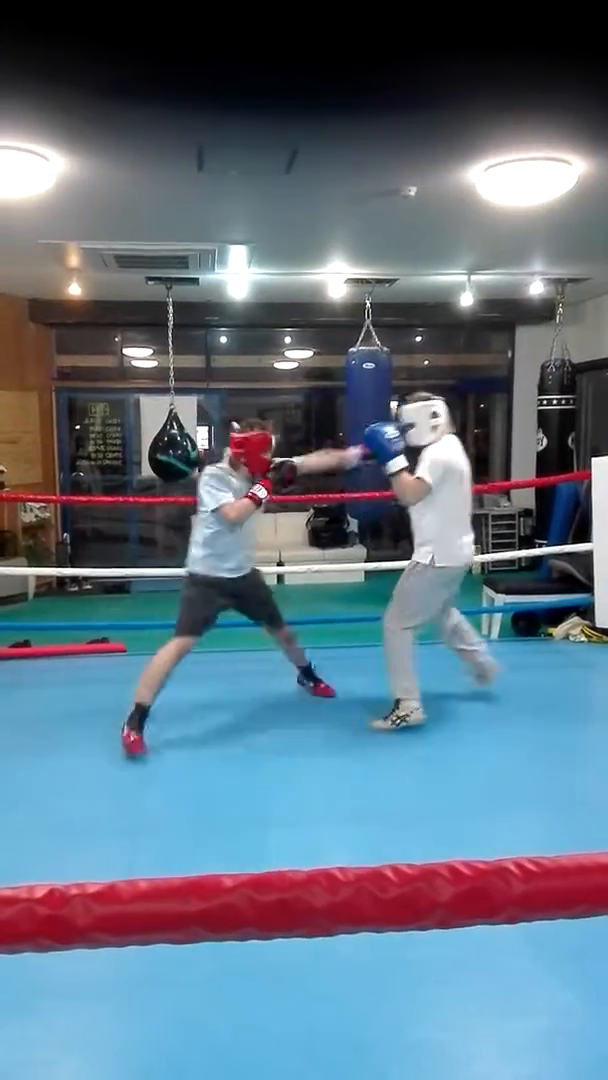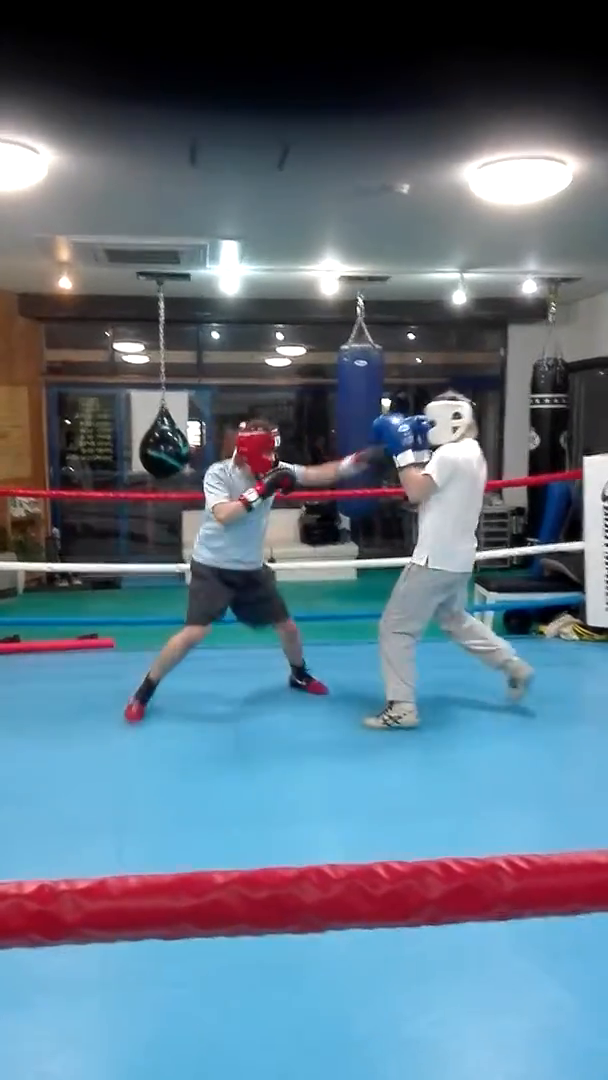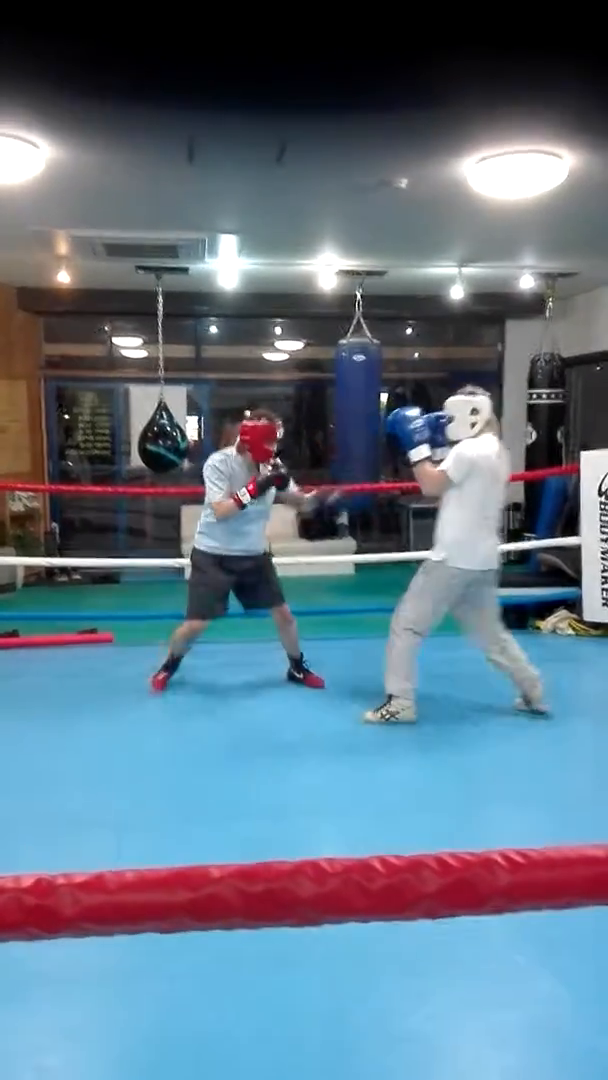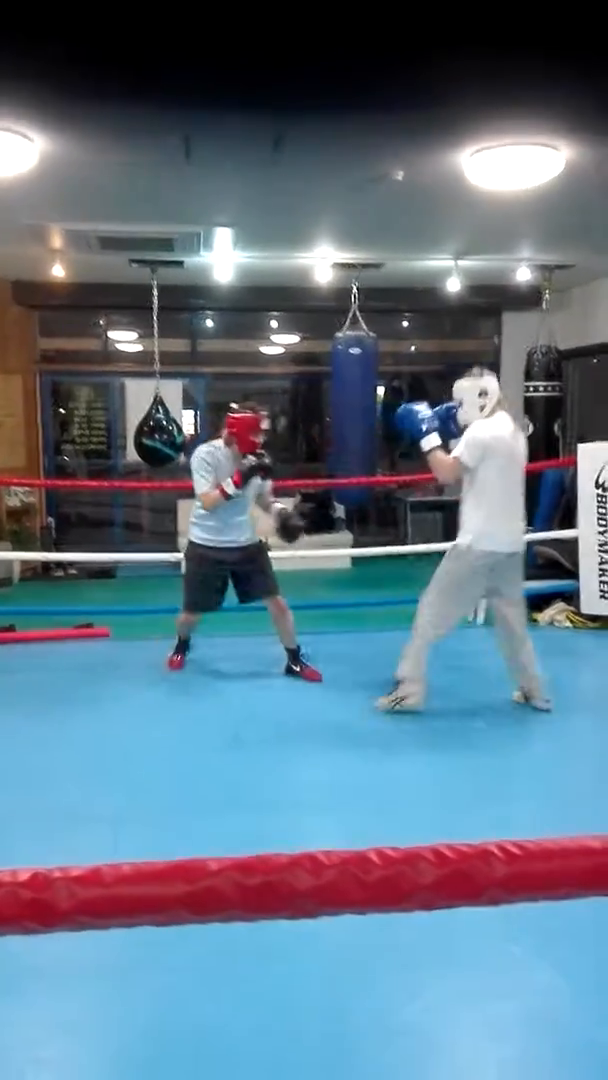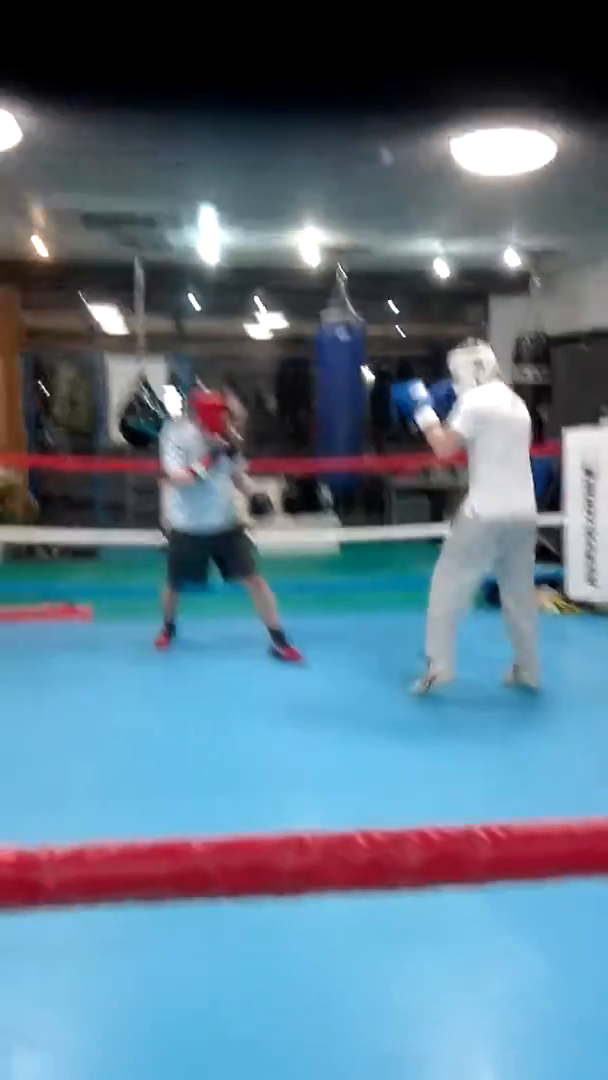
dt=0.1s
person 1, frame 1
left shoulder: (438, 453)
right shoulder: (446, 450)
left elbow: (410, 495)
right elbow: (411, 494)
left wrist: (393, 458)
right wrist: (393, 457)
left hip: (436, 556)
right hip: (453, 553)
left knee: (396, 624)
right knee: (443, 613)
left ankle: (407, 706)
right ankle: (482, 665)
person 1, frame 2
left shoulder: (452, 454)
right shoulder: (472, 454)
left elbow: (416, 492)
right elbow: (430, 485)
left wrist: (403, 450)
right wrist: (419, 449)
left hip: (435, 559)
right hip: (459, 560)
left knee: (394, 627)
right knee: (457, 620)
left ankle: (400, 707)
right ankle: (515, 669)
person 1, frame 3
left shoulder: (470, 450)
right shoulder: (496, 452)
left elbow: (431, 487)
right elbow: (445, 479)
left wrist: (416, 445)
right wrist: (435, 445)
left hip: (453, 557)
right hip: (484, 561)
left knee: (406, 623)
right knee: (488, 627)
left ankle: (399, 702)
right ankle: (532, 692)
person 1, frame 4
left shoulder: (481, 432)
right shoulder: (513, 433)
left elbow: (447, 474)
left wrist: (427, 436)
right wrist: (447, 434)
left hip: (480, 543)
right hip: (511, 544)
left knee: (434, 612)
right knee: (511, 618)
left ankle: (409, 688)
right ankle: (532, 690)
person 1, frame 5
left shoulder: (476, 401)
right shoulder: (515, 404)
left elbow: (445, 447)
left wrist: (423, 411)
right wrist: (447, 411)
left hip: (486, 513)
right hip: (522, 514)
left knee: (449, 584)
right knee: (519, 593)
left ankle: (438, 664)
right ankle: (526, 669)
person 2, frame 1
left shoulder: (259, 470)
right shoulder: (213, 476)
left elbow: (312, 461)
right elbow: (232, 515)
left wrist: (352, 455)
right wrist: (266, 485)
left hip: (242, 572)
right hip: (207, 574)
left knee: (280, 630)
right knee: (182, 643)
left ankle: (307, 675)
right ankle: (136, 720)
person 2, frame 2
left shoulder: (275, 471)
right shoulder: (219, 474)
left elbow: (316, 475)
right elbow: (223, 516)
left wrist: (353, 463)
right wrist: (259, 489)
left hip: (252, 567)
right hip: (213, 566)
left knee: (286, 626)
right knee: (195, 632)
left ankle: (300, 674)
right ankle: (145, 690)
person 2, frame 3
left shoulder: (269, 462)
right shoulder: (218, 463)
left elbow: (293, 499)
right elbow: (220, 511)
left wrist: (315, 500)
right wrist: (256, 486)
left hip: (252, 553)
right hip: (212, 552)
left knee: (282, 612)
right knee: (197, 621)
left ankle: (297, 667)
right ankle: (171, 664)
person 2, frame 4
left shoulder: (256, 456)
right shoulder: (206, 455)
left elbow: (263, 496)
right elbow: (208, 501)
left wrist: (281, 512)
right wrist: (239, 477)
left hip: (245, 543)
right hip: (207, 545)
left knee: (276, 600)
right knee: (193, 610)
left ankle: (295, 660)
right ankle: (181, 647)
person 2, frame 5
left shoulder: (228, 435)
right shoulder: (176, 434)
right elbow: (177, 480)
left wrist: (253, 493)
right wrist: (210, 458)
left hip: (224, 523)
right hip: (186, 526)
left knee: (255, 580)
right knee: (174, 587)
left ankle: (279, 641)
right ankle: (168, 628)
